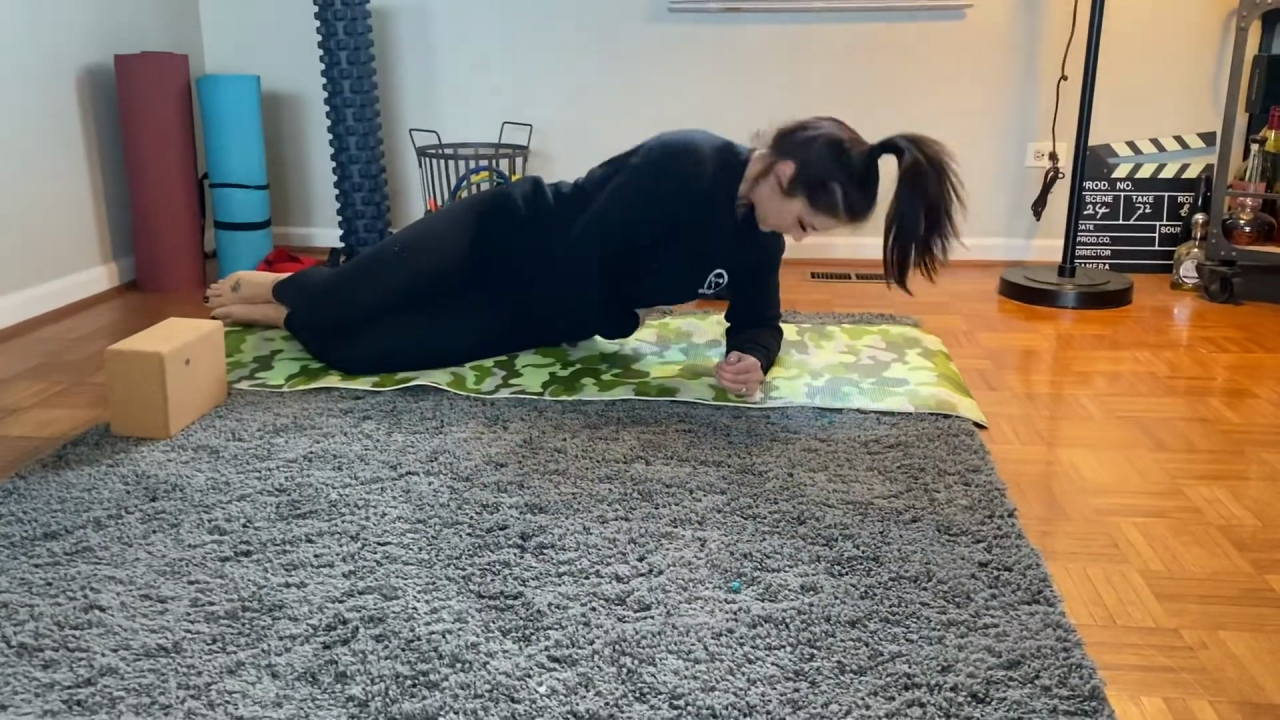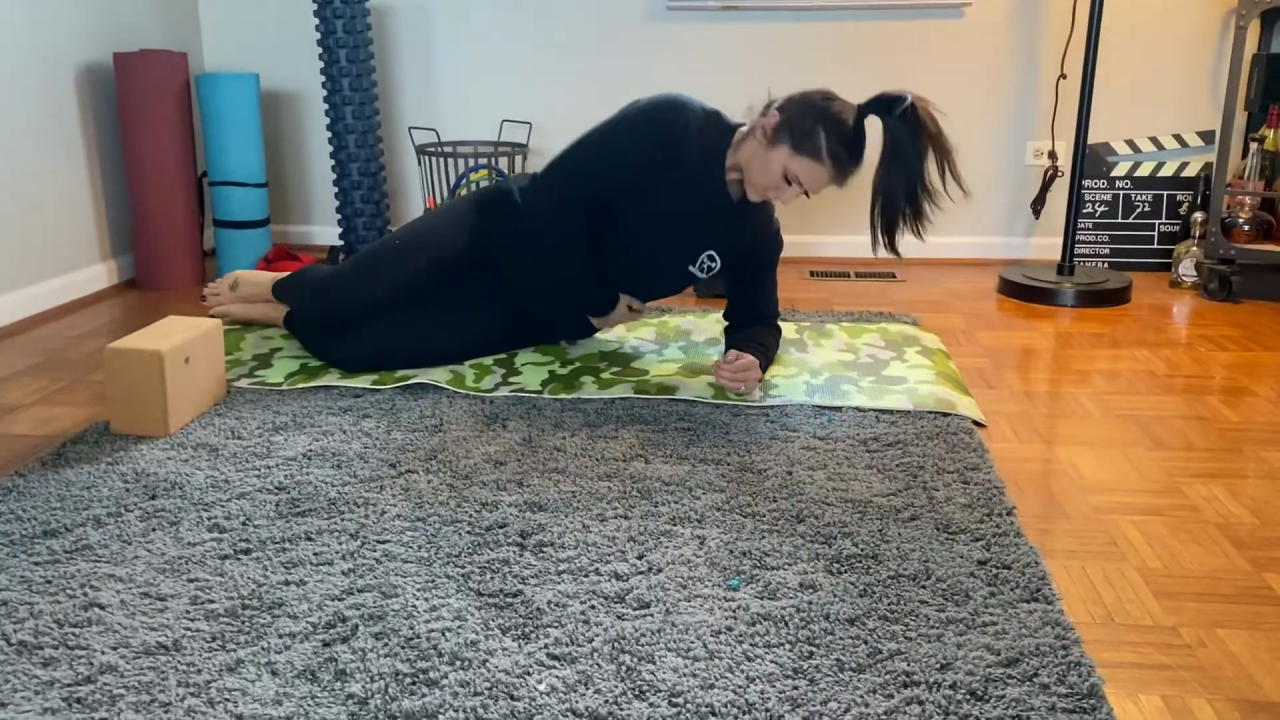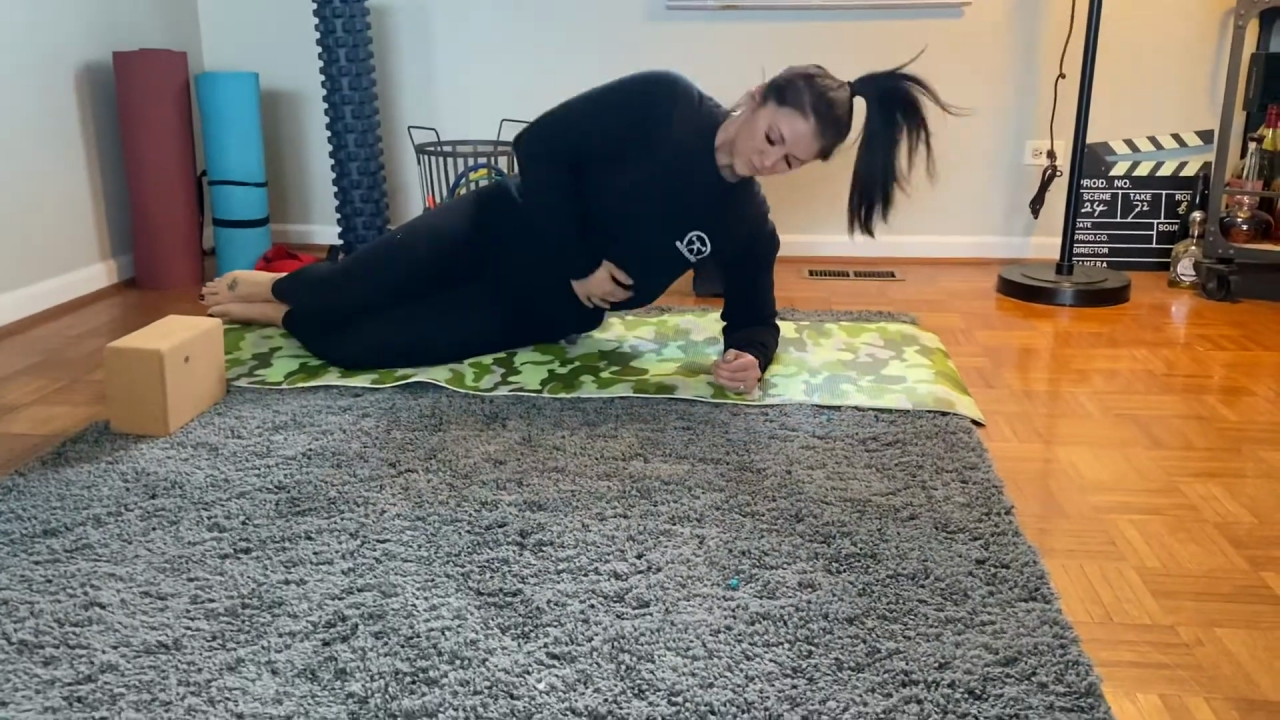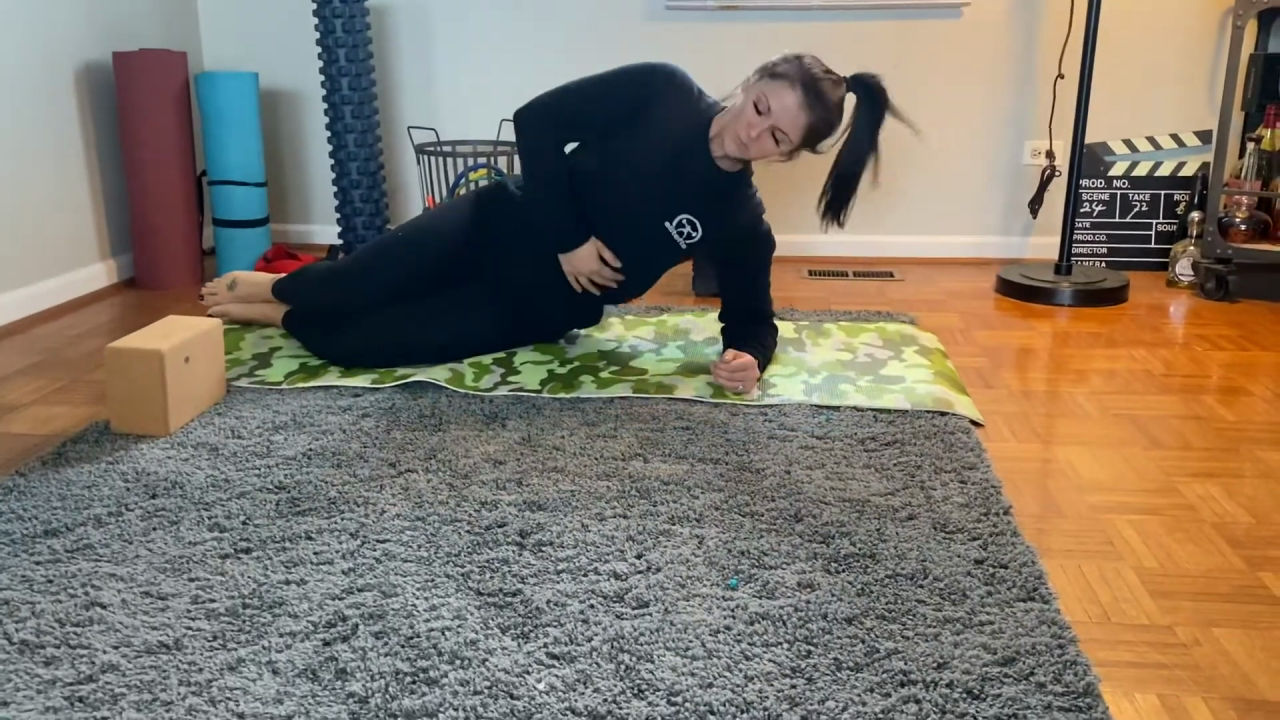
dt=0.2s
person 1, frame 1
left shoulder: (756, 241)
right shoulder: (689, 166)
left elbow: (759, 321)
right elbow: (583, 254)
left wrist: (750, 359)
right wrist: (622, 318)
left hip: (543, 315)
right hip: (498, 235)
left knee: (353, 352)
right knee: (339, 305)
left ankle: (274, 316)
right ankle: (278, 288)
person 1, frame 2
left shoulder: (754, 233)
right shoulder: (673, 127)
left elbow: (757, 319)
right elbow: (555, 192)
left wrist: (749, 358)
right wrist: (598, 300)
left hip: (541, 312)
right hip: (498, 231)
left knee: (355, 350)
right knee: (341, 301)
left ankle: (272, 316)
right ankle: (274, 287)
person 1, frame 3
left shoulder: (748, 227)
right shoulder: (663, 102)
left elbow: (754, 318)
right elbow: (539, 145)
left wrist: (748, 358)
right wrist: (577, 266)
left hip: (542, 311)
right hip: (498, 228)
left knee: (353, 346)
right knee: (349, 292)
left ankle: (276, 316)
right ankle: (273, 286)
person 1, frame 4
left shoulder: (741, 225)
right shoulder: (662, 91)
left elbow: (751, 315)
right elbow: (537, 120)
left wrist: (747, 357)
right wrist: (568, 240)
left hip: (539, 311)
right hip: (497, 226)
left knee: (353, 344)
right knee: (349, 289)
left ankle: (276, 318)
right ankle: (269, 286)
